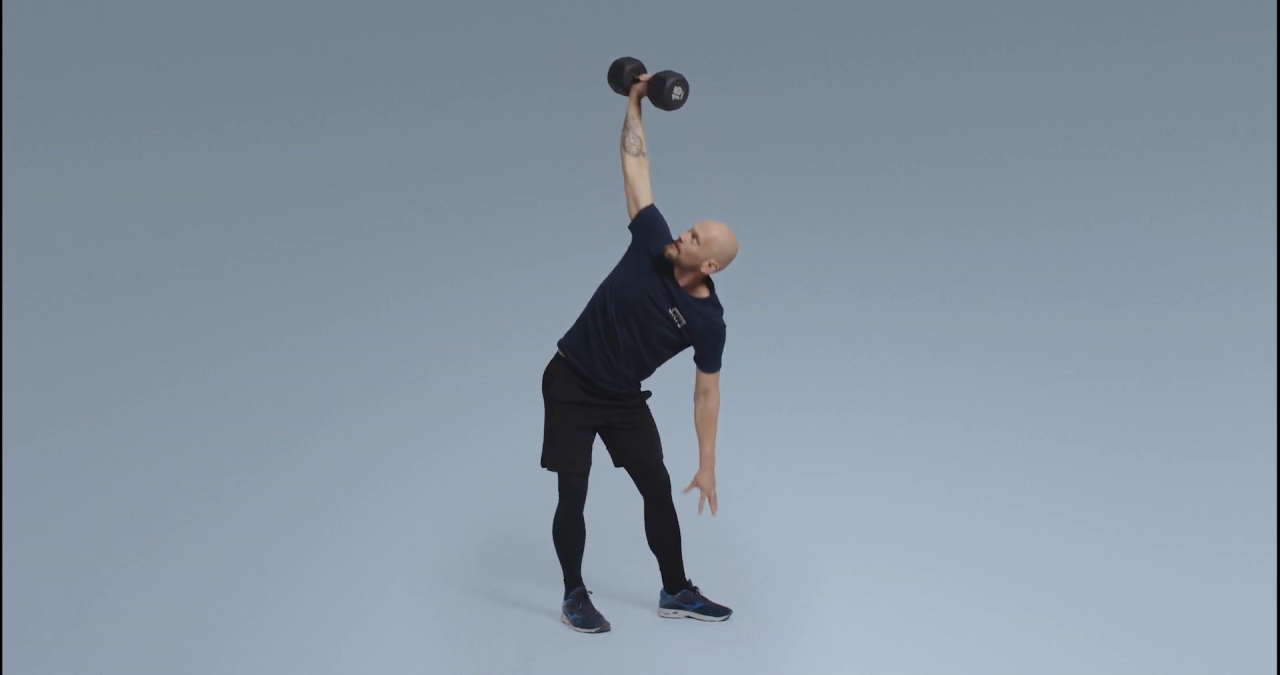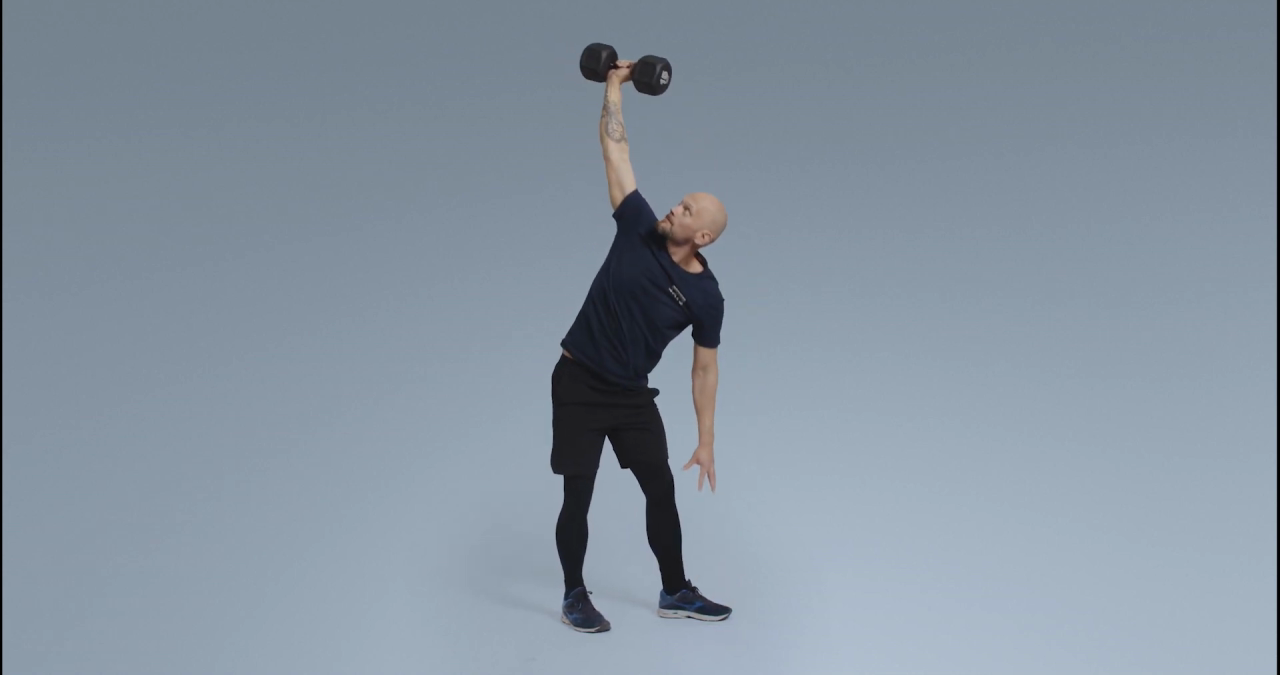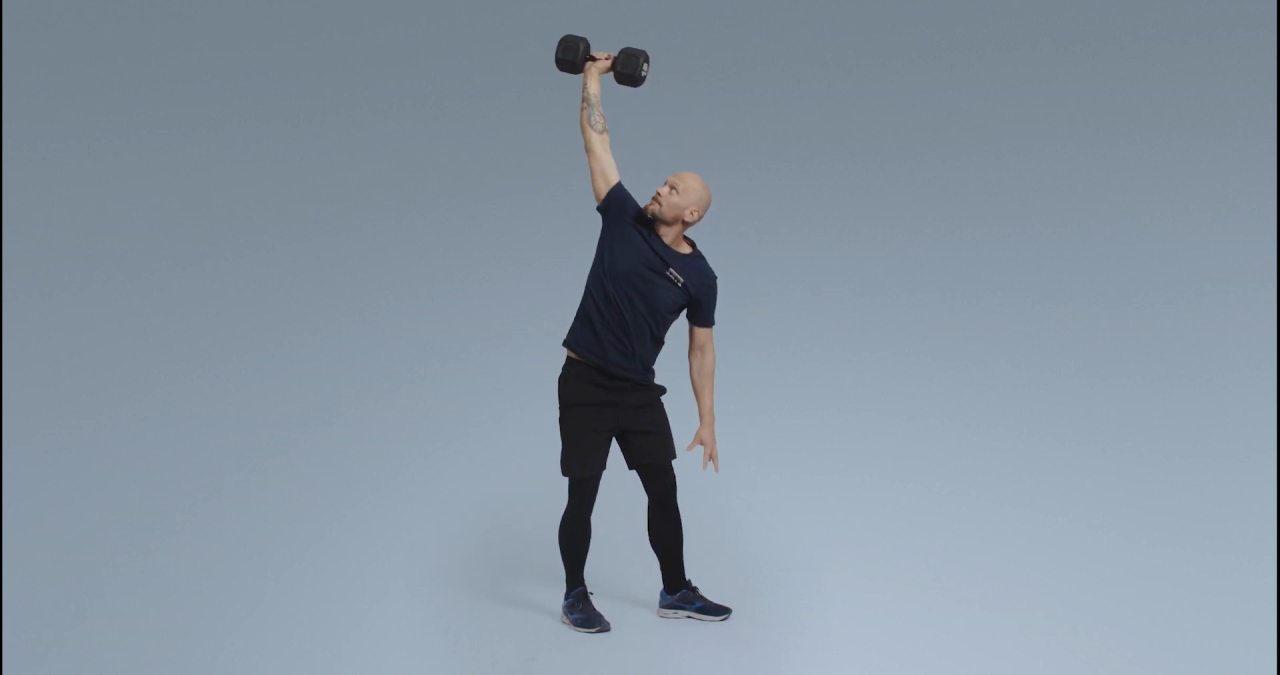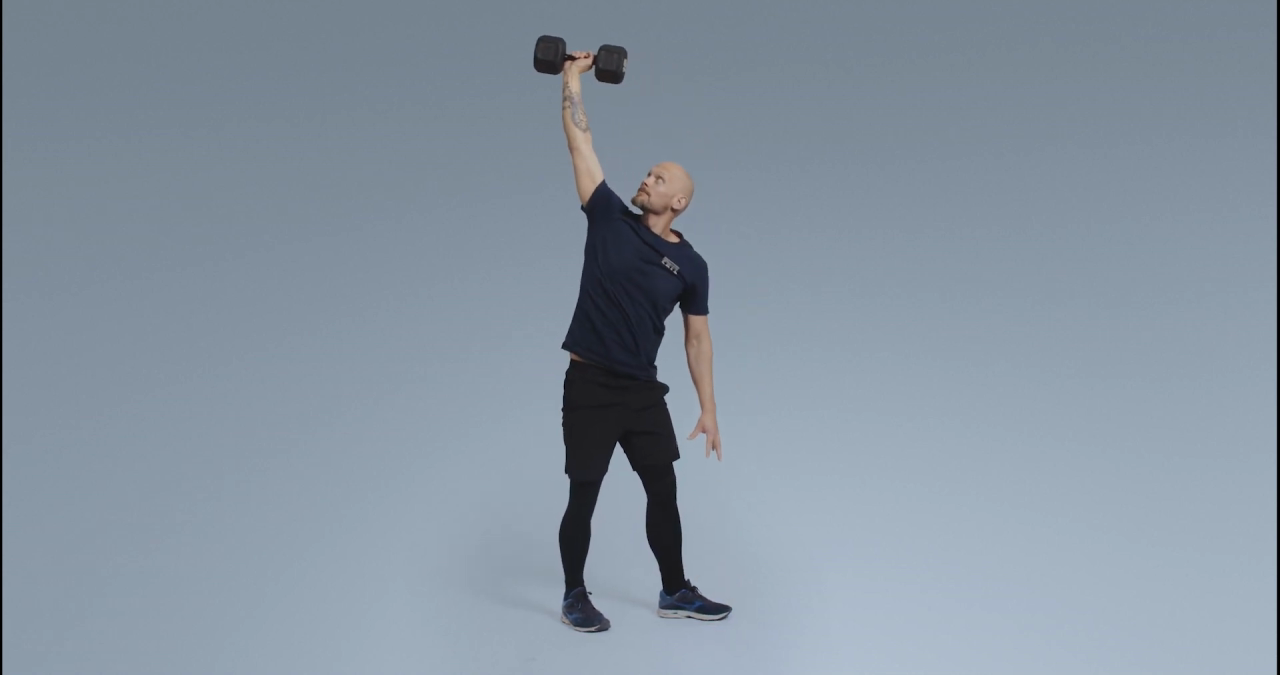
dt=0.2s
person 1, frame 1
left shoulder: (707, 320)
right shoulder: (654, 244)
left elbow: (706, 394)
right elbow: (634, 165)
left wrist: (707, 467)
right wrist: (635, 103)
left hip: (622, 397)
right hip: (570, 383)
left knee: (657, 487)
right knee: (574, 494)
left ankle: (675, 591)
right ankle: (574, 596)
person 1, frame 2
left shoulder: (704, 296)
right shoulder: (640, 230)
left elbow: (705, 369)
right elbow: (615, 150)
left wrist: (706, 441)
right wrist: (614, 86)
left hip: (631, 394)
right hip: (578, 384)
left knee: (660, 488)
right knee: (578, 496)
left ankle: (675, 592)
right ankle: (574, 597)
person 1, frame 3
left shoulder: (699, 277)
right shoulder: (626, 220)
left elbow: (701, 349)
right elbow: (597, 142)
left wrist: (707, 422)
right wrist: (592, 77)
left hip: (639, 391)
right hip: (585, 384)
left knee: (663, 490)
right knee: (583, 495)
left ankle: (674, 591)
right ankle: (575, 596)
person 1, frame 4
left shoulder: (690, 265)
right shoulder: (610, 218)
left elbow: (697, 337)
right elbow: (579, 141)
left wrist: (708, 409)
right wrist: (572, 78)
left hip: (643, 390)
right hip: (590, 385)
left knee: (663, 490)
right knee: (583, 496)
left ankle: (674, 591)
right ankle: (574, 596)
